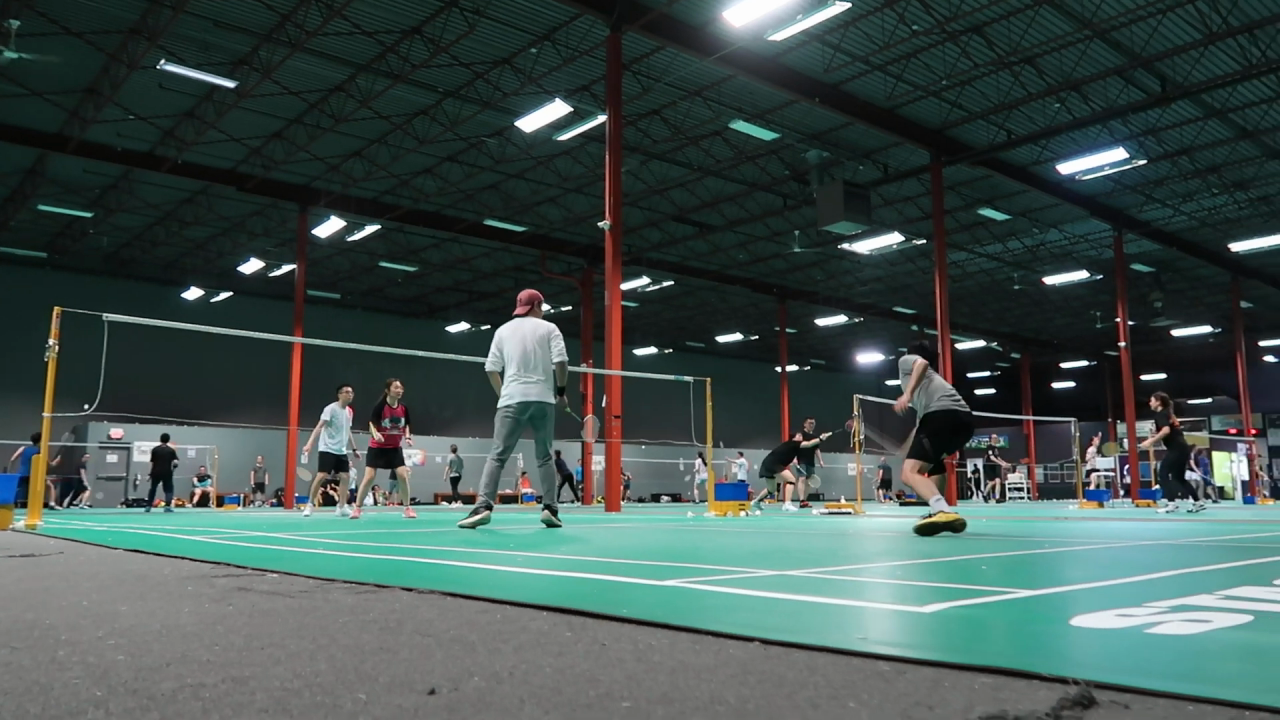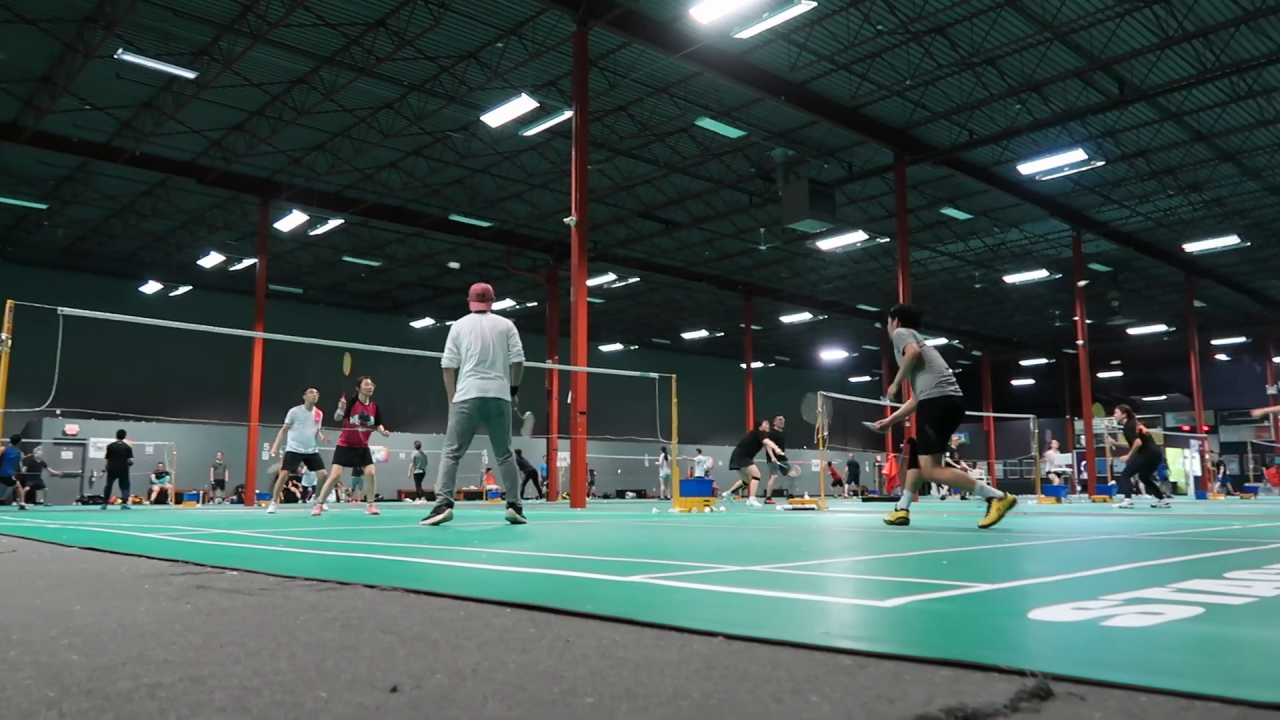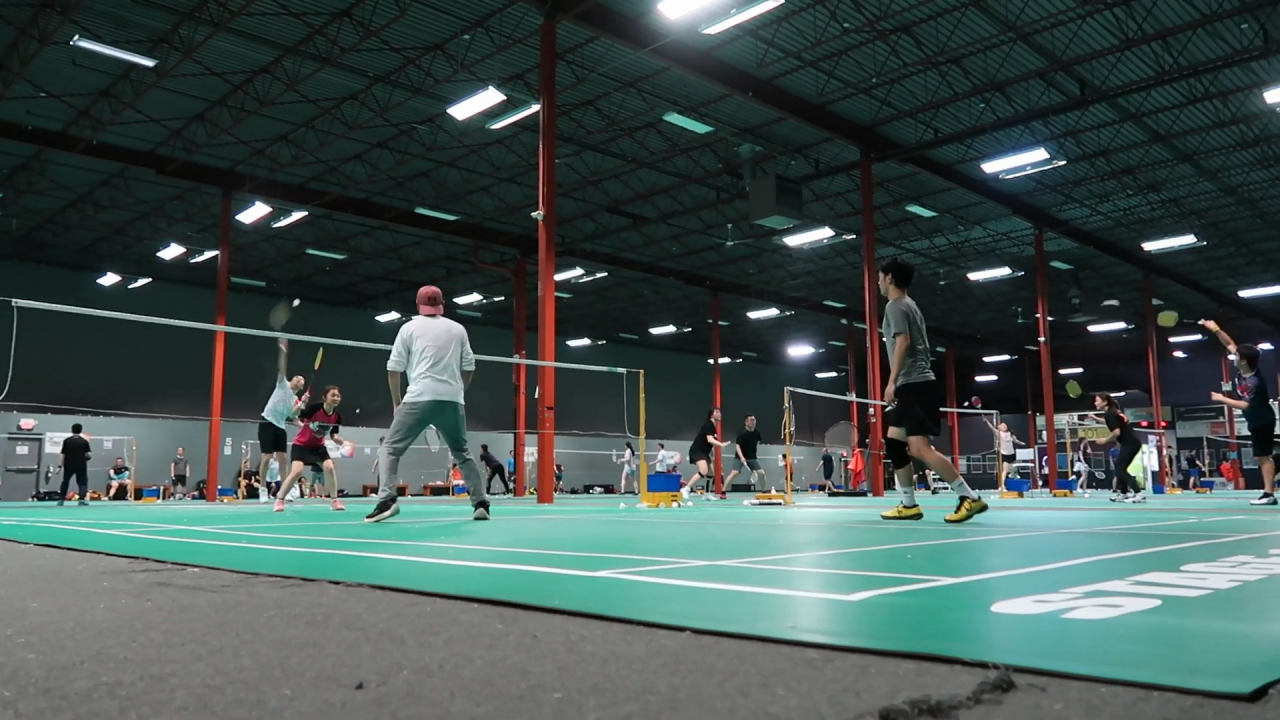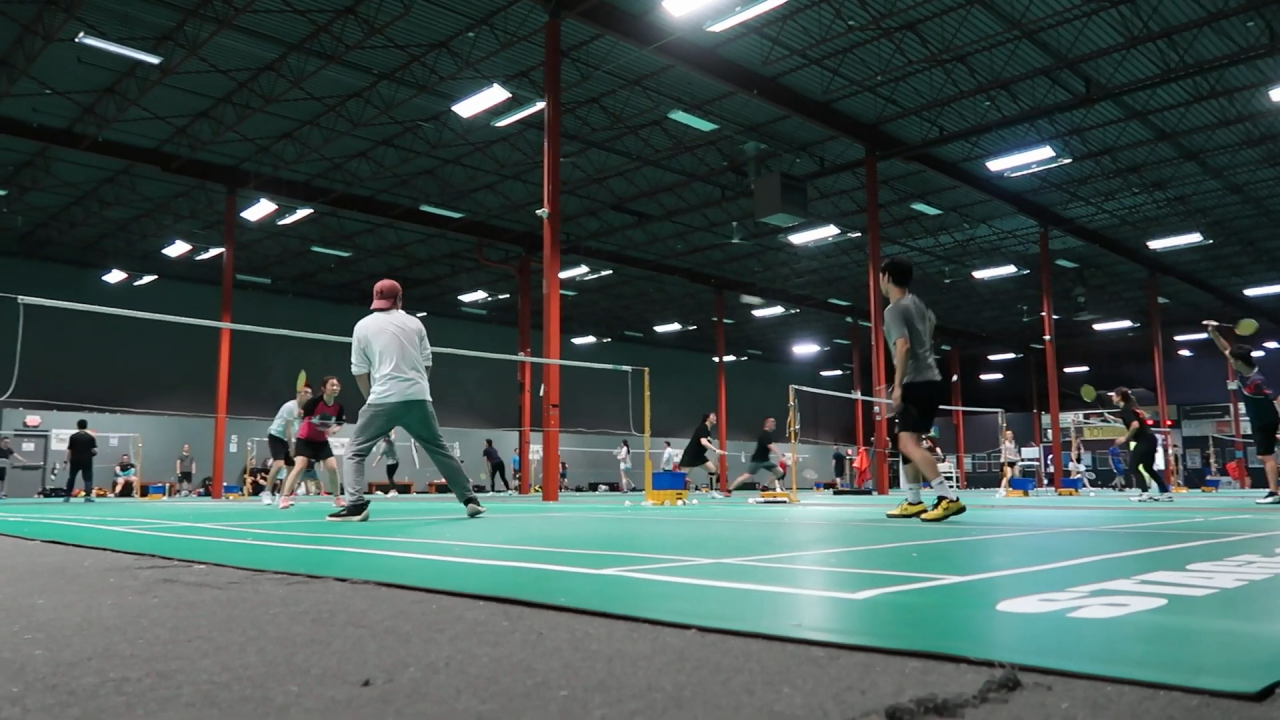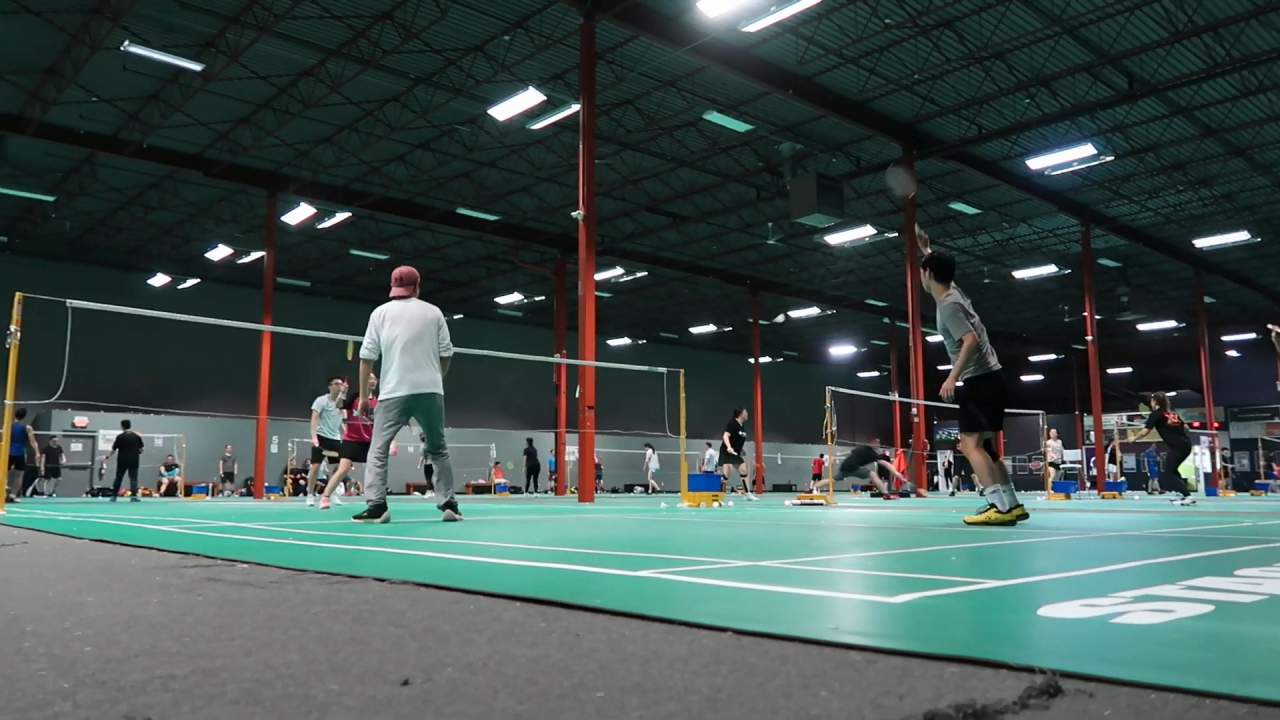
dt=0.4s
person 1, frame 1
left shoulder: (907, 361)
right shoulder: (932, 377)
left elbow: (921, 362)
right elbow: (919, 427)
left wrist: (907, 392)
right wrist: (906, 451)
left hip: (940, 416)
right hip: (963, 418)
left knee: (910, 473)
right knee: (934, 463)
left ankle: (945, 513)
right ankle: (941, 515)
person 1, frame 2
left shoulder: (901, 333)
left elbow: (913, 352)
right elbow: (917, 399)
left wrist: (896, 383)
right wrist: (890, 420)
left hip: (938, 401)
right hip: (951, 400)
left knee: (930, 470)
right knee: (915, 453)
left ankle: (997, 497)
right ankle: (901, 510)
person 1, frame 3
left shoulder: (895, 306)
right shoulder: (910, 306)
left elbow: (902, 343)
left wrist: (891, 382)
left hip: (916, 385)
right hip: (912, 386)
left knee: (920, 448)
right knee: (894, 444)
left ankle: (970, 499)
right ankle: (909, 505)
person 1, frame 4
left shoulder: (894, 309)
right shoulder: (915, 302)
left elbow: (903, 346)
right elbow: (930, 322)
left wrist: (897, 386)
left hip: (918, 384)
right hip: (929, 382)
left knee: (909, 444)
right knee: (907, 443)
left ankle: (948, 498)
right ankle: (914, 502)
person 1, frame 5
left shoulder: (948, 306)
right shoulder: (952, 292)
left elbow: (971, 341)
right elbow: (937, 266)
left wrist: (953, 377)
right wrist: (925, 247)
left hip: (980, 380)
right hip: (989, 379)
left knee: (971, 444)
right knee: (983, 446)
left ankle: (1000, 507)
right ankle: (1013, 505)
person 2, frame 1
left shoulder: (503, 330)
right shoulder: (549, 328)
left elbow: (492, 368)
right elbow: (560, 361)
left wrist: (503, 396)
right wrist: (561, 391)
left hip: (512, 400)
right hip: (542, 399)
left knee: (497, 456)
right knee: (544, 457)
left ankle: (483, 507)
right ankle: (550, 508)
person 2, frame 2
left shoulder: (459, 326)
right shoulder: (506, 325)
left elbow: (448, 365)
right elbow: (517, 360)
left wrist: (451, 397)
right wrist: (514, 390)
left hip: (467, 397)
right hip: (498, 396)
left knee: (452, 452)
right knee: (504, 454)
left ankle: (443, 505)
right ankle: (513, 505)
person 2, frame 3
left shoulder: (409, 328)
right shoulder: (457, 329)
left elbow: (394, 368)
right elbow: (468, 367)
left wrist: (397, 402)
left hip: (419, 399)
right hip: (452, 400)
left knee: (390, 449)
right knee: (462, 453)
left ankle: (386, 501)
right ankle: (481, 503)
person 2, frame 4
left shoulder: (363, 326)
right shoulder: (414, 323)
left elbow: (359, 371)
right elbow: (427, 363)
left wrist: (371, 399)
left hip: (384, 399)
right hip: (417, 397)
left knee: (356, 450)
right knee: (440, 450)
left ankle: (356, 504)
right ankle: (469, 498)
person 2, frame 5
left shoulder: (380, 313)
right shoulder: (434, 312)
left elbow: (367, 356)
right elbow: (446, 354)
left wrist: (364, 394)
left hip: (394, 393)
right hip: (430, 391)
left knee: (379, 451)
right knee: (438, 450)
left ankle: (377, 505)
right ankle: (449, 504)
